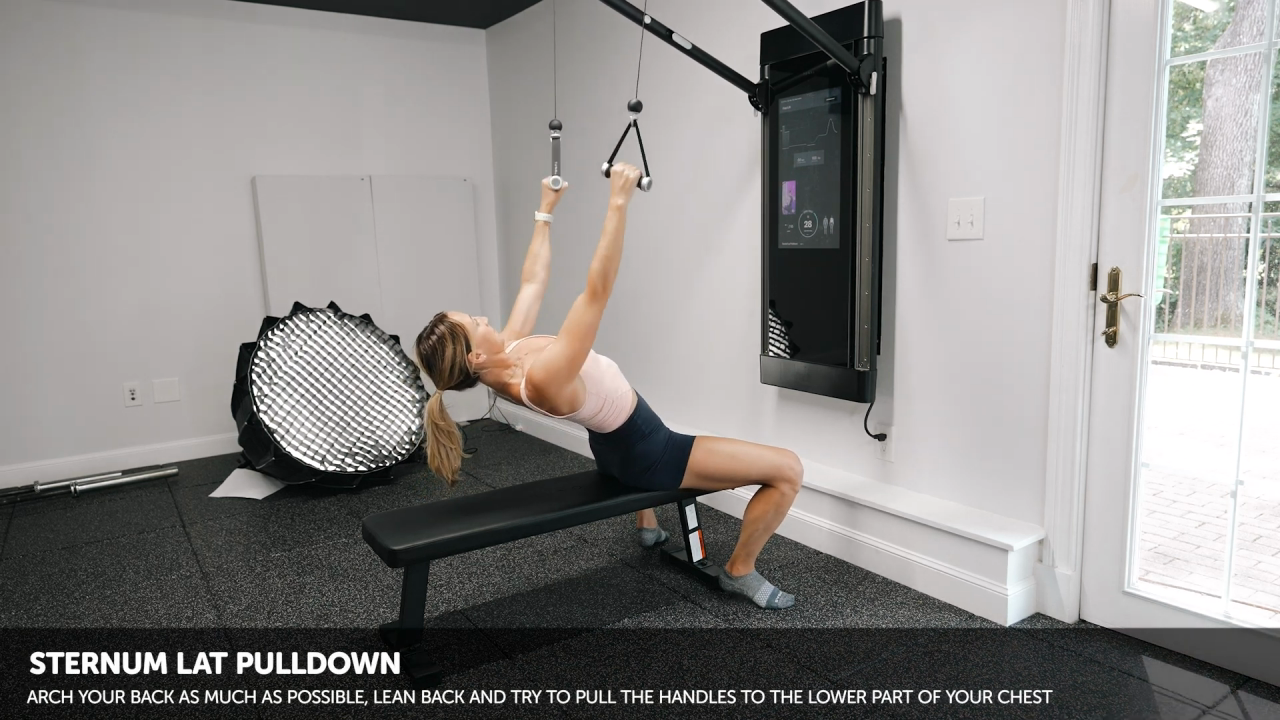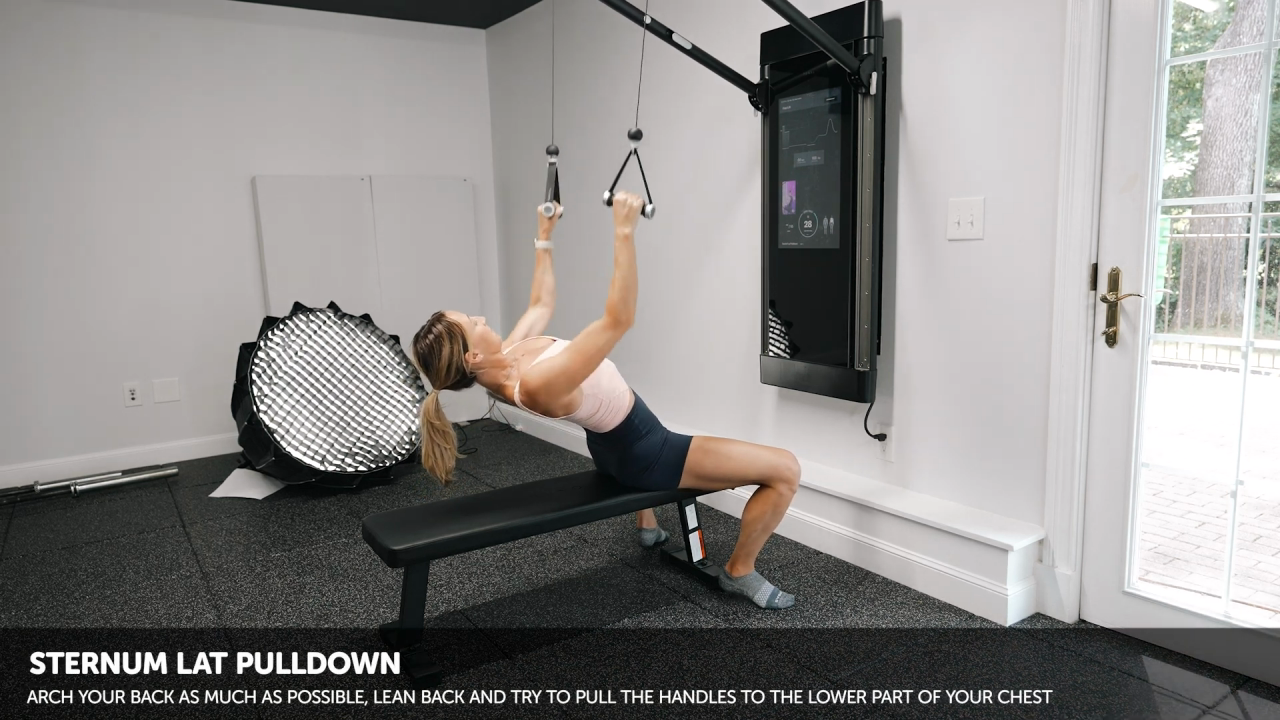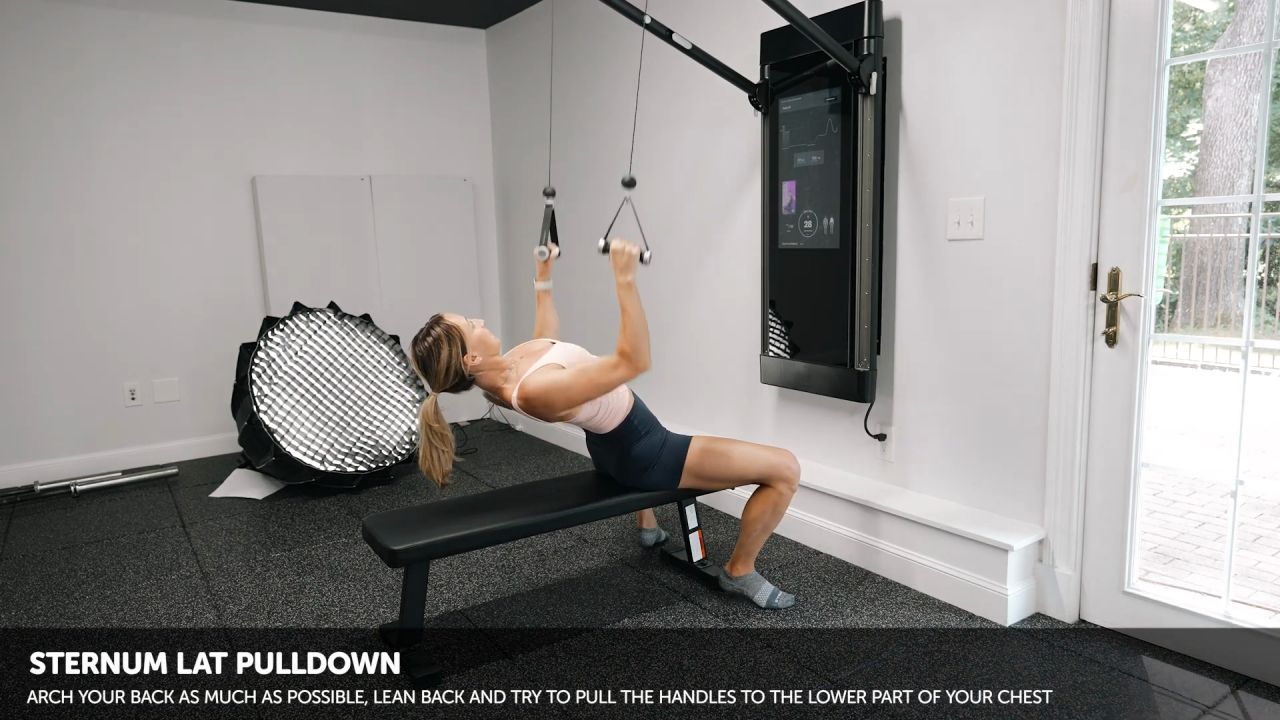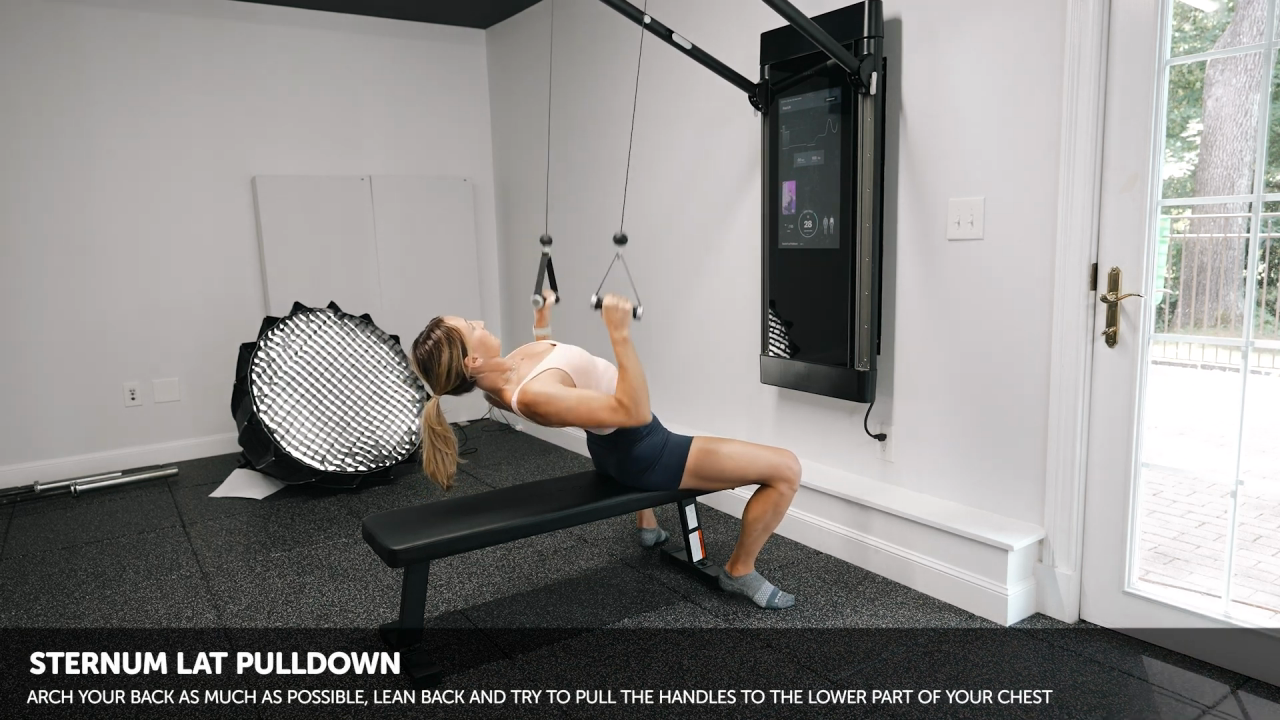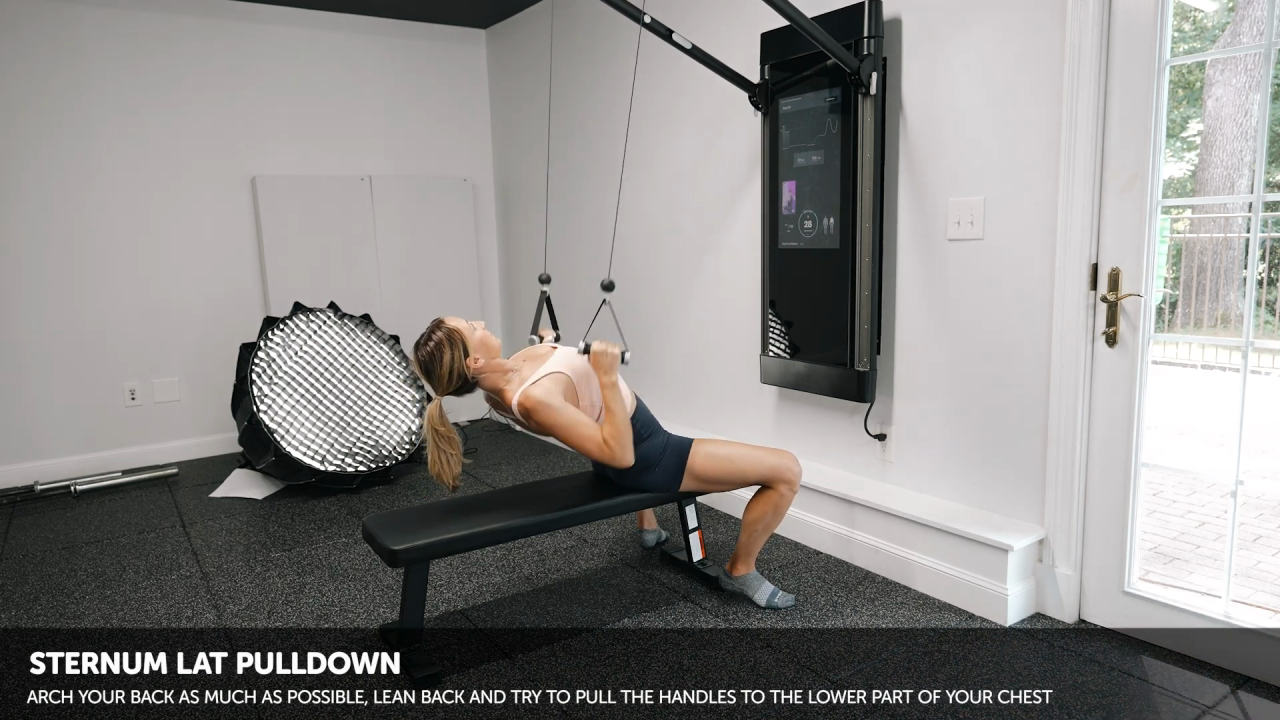
dt=0.2s
person 1, frame 1
left shoulder: (505, 356)
right shoulder: (540, 378)
left elbow: (532, 282)
right elbow: (598, 290)
left wrist: (546, 210)
right wrist: (618, 202)
left hip: (617, 444)
right hip: (645, 453)
right knee: (788, 469)
left ankle: (648, 524)
right ankle: (739, 572)
person 1, frame 2
left shoulder: (504, 362)
right shoulder: (536, 382)
left elbow: (541, 307)
right elbow: (619, 320)
left wrist: (544, 237)
right wrist: (623, 233)
left hip: (614, 444)
right hip: (643, 453)
right knee: (784, 470)
left ankle: (648, 525)
right ankle: (739, 574)
person 1, frame 3
left shoulder: (502, 370)
right shoulder: (533, 389)
left elbow: (546, 341)
right elbow: (635, 362)
left wrist: (543, 279)
right wrist: (625, 280)
left hip: (615, 444)
right hip: (643, 453)
right knee: (784, 468)
left ankle: (647, 524)
right ankle: (739, 572)
person 1, frame 4
left shoulder: (502, 377)
right shoulder: (532, 393)
right elbow: (637, 411)
left wrist: (542, 318)
right wrist: (621, 333)
left hip: (615, 447)
right hip: (643, 454)
right knee: (786, 469)
left ankle: (647, 524)
right ankle: (739, 572)
person 1, frame 5
left shoulder: (503, 380)
right shoulder: (533, 398)
right elbow: (622, 454)
left wrist: (545, 350)
right wrist: (607, 377)
left hip: (633, 442)
right hip: (645, 457)
right knee: (786, 470)
left ankle: (648, 526)
right ankle: (740, 572)
